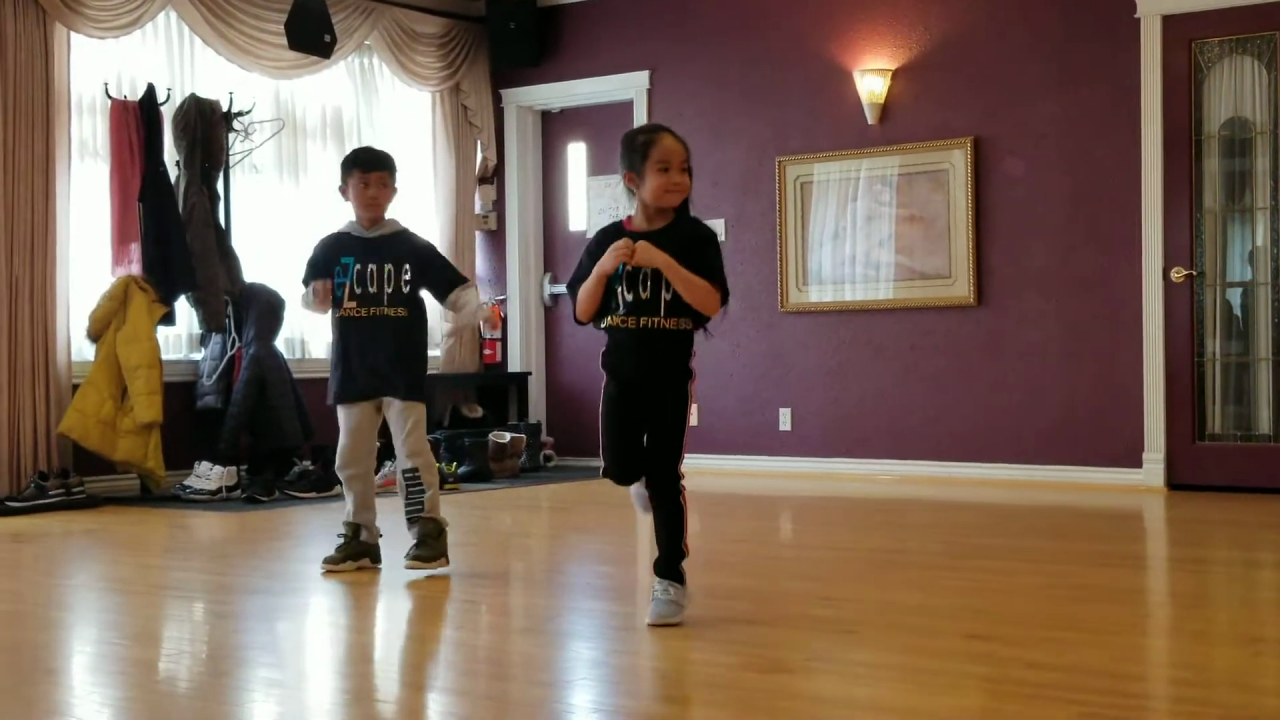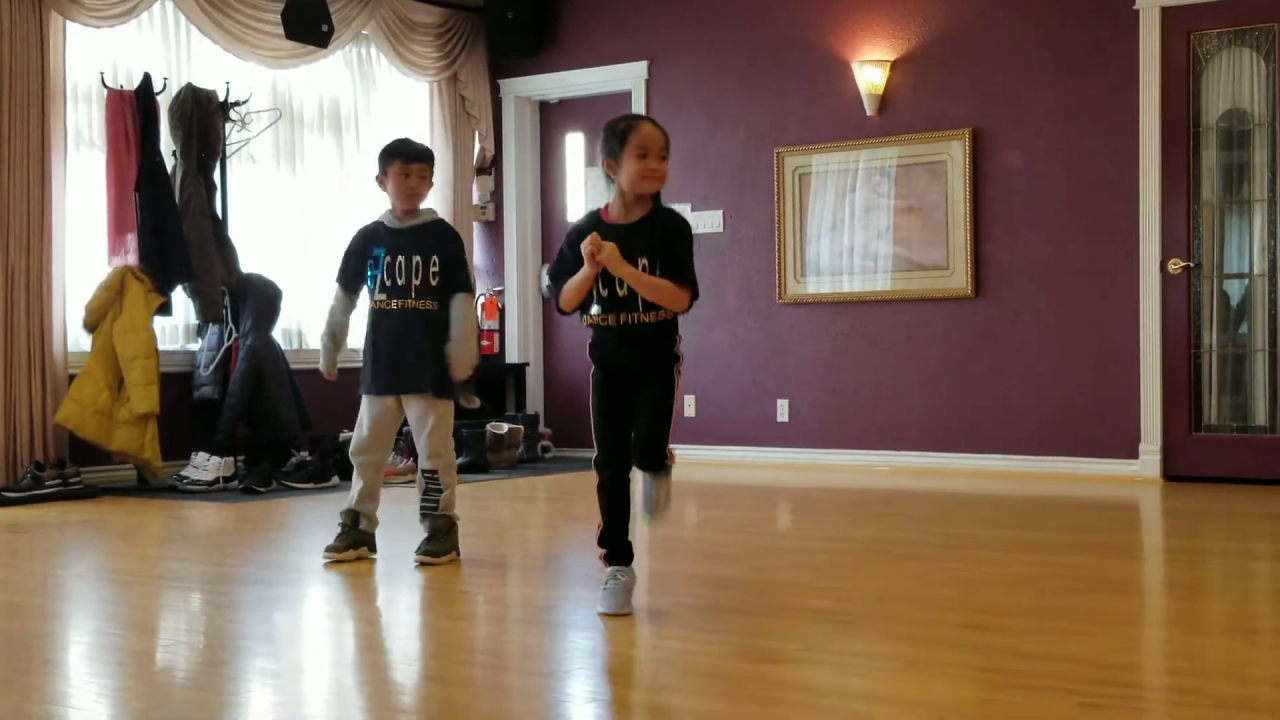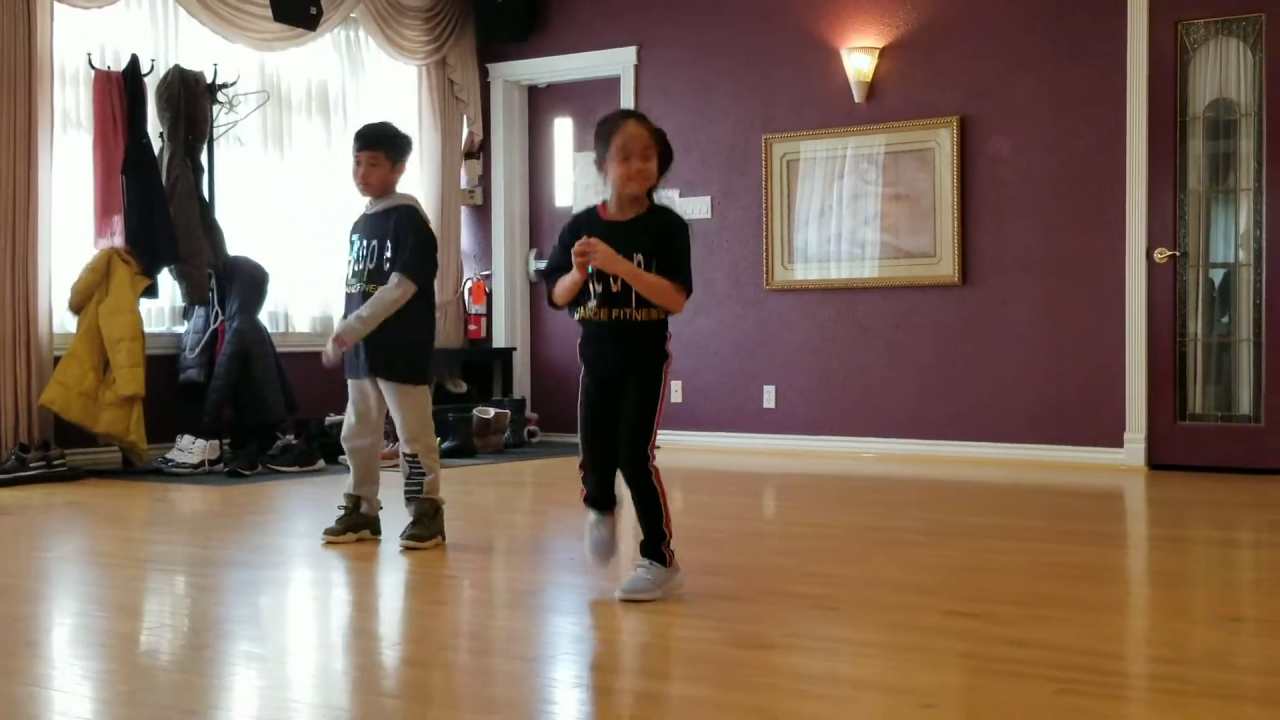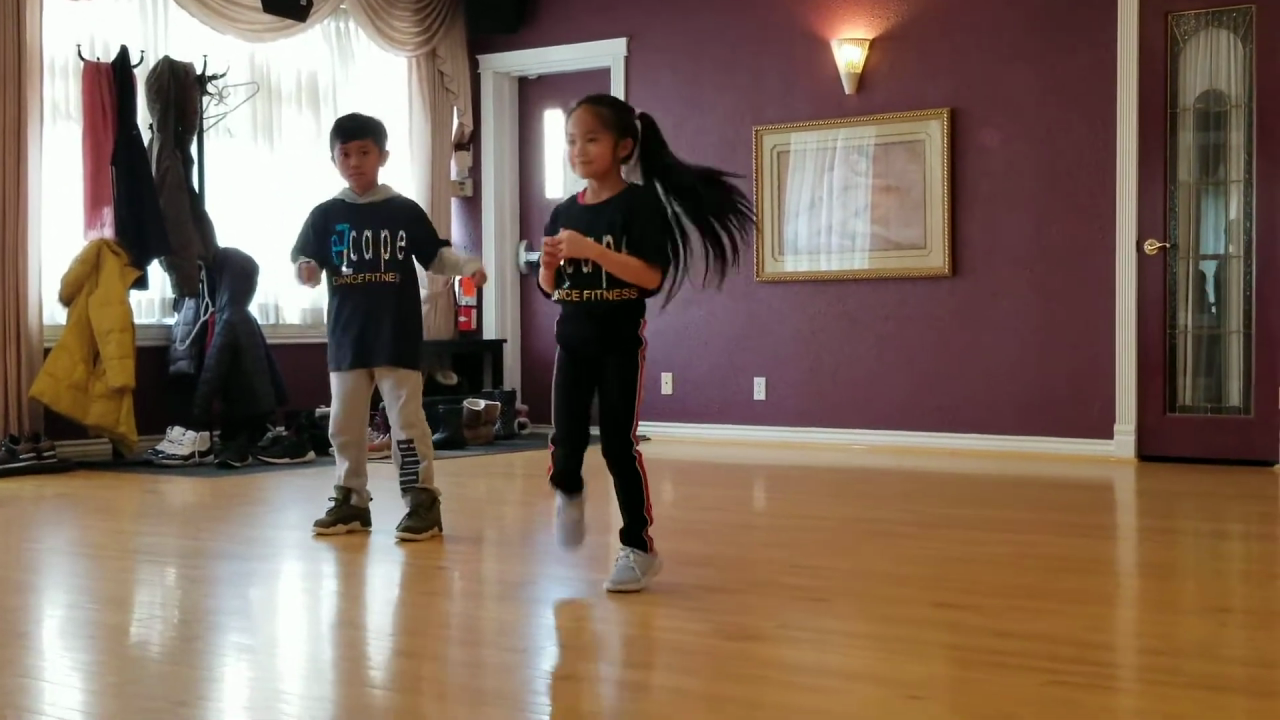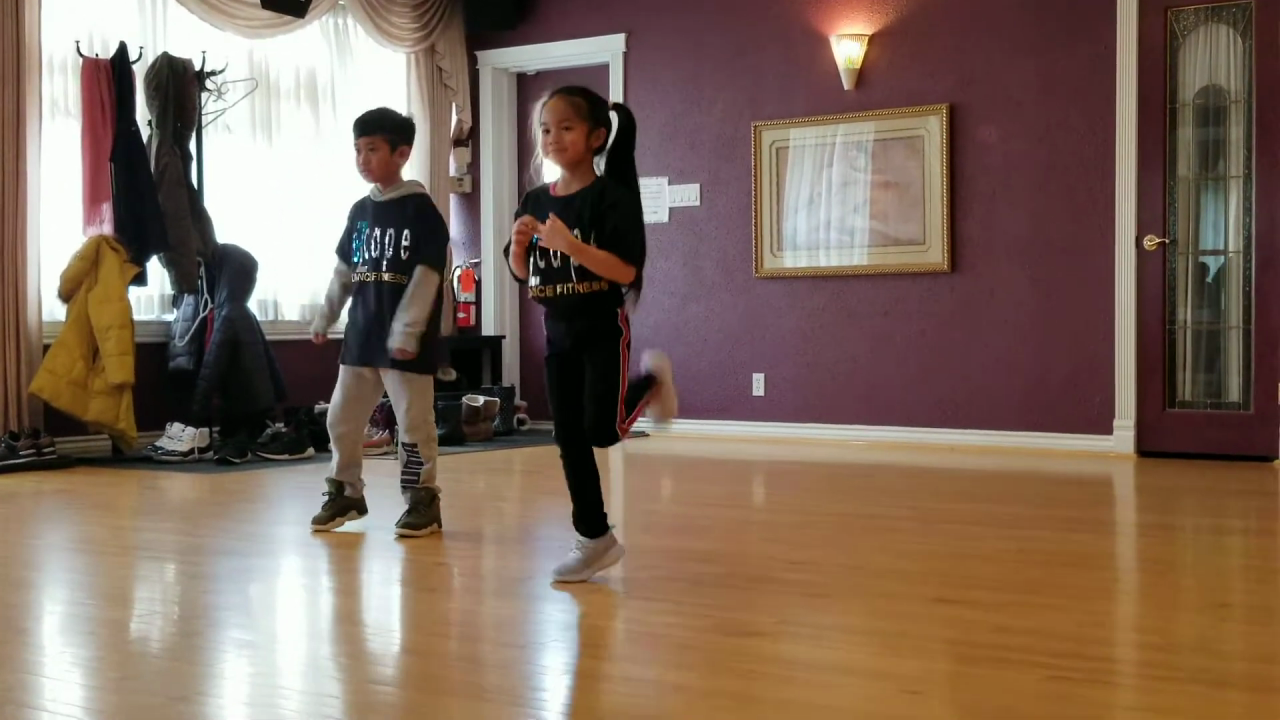
dt=0.4s
person 1, frame 1
left shoulder: (695, 236)
right shoulder: (607, 240)
left elbow: (712, 304)
right elbow: (582, 311)
left wrist: (664, 261)
right wrist: (603, 267)
left hip: (671, 372)
right hip: (621, 371)
left knee: (665, 473)
right knee: (618, 466)
left ankle: (671, 578)
right ankle: (643, 475)
person 1, frame 2
left shoulder: (671, 227)
right shoulder: (587, 230)
left elbow: (680, 299)
right elbow: (564, 302)
left wrist: (621, 266)
right wrist: (590, 268)
left hip: (657, 360)
right hip: (608, 361)
left knee: (648, 451)
right knee: (610, 464)
left ankle: (656, 469)
right ankle: (617, 565)
person 1, frame 3
left shoulder: (666, 226)
right shoulder: (581, 226)
left elbow: (676, 298)
right elbow: (557, 296)
left wrist: (620, 265)
right wrist: (578, 271)
left hip: (646, 358)
right hip: (597, 357)
left knee: (635, 457)
right knee: (595, 456)
left ankle: (660, 558)
right ankle: (601, 509)
person 1, frame 4
left shoulder: (640, 204)
right shoulder: (563, 212)
left elbow: (652, 276)
right elbow: (547, 287)
left wrist: (593, 251)
right wrist: (551, 261)
left hip: (621, 338)
right hip: (573, 337)
left knee: (618, 443)
right knee: (566, 441)
left ankle: (639, 547)
right ankle: (568, 492)
person 1, frame 5
left shoulder: (610, 196)
right shoulder: (534, 201)
left elbow: (627, 270)
right elbow: (520, 271)
left wrist: (571, 244)
right wrist: (519, 242)
left hip: (603, 328)
right hip: (558, 331)
left knee: (603, 427)
right knee: (569, 436)
left ankle: (652, 381)
right ankle: (595, 537)
person 2, frame 1
left shoulder: (412, 247)
right shoulder: (331, 247)
left elbow: (455, 288)
right elbow: (309, 296)
left wrist: (474, 308)
right wrist: (317, 296)
left hip: (403, 372)
right hip: (353, 370)
left knee: (412, 452)
right knee: (352, 459)
left ankle: (429, 535)
right ankle: (360, 537)
person 2, frame 2
left shoulder: (443, 237)
right shoulder: (368, 238)
left elbow: (461, 300)
right elbow: (345, 295)
left wrist: (463, 355)
right wrist: (330, 351)
left hip: (428, 366)
right hip: (381, 364)
left knee: (434, 448)
right knee: (366, 447)
left ankle: (441, 528)
right ankle: (359, 527)
person 2, frame 3
left shoulder: (409, 221)
right shoulder: (361, 223)
left elbow: (401, 286)
left wrist: (354, 326)
right wrist: (343, 339)
left hip: (402, 349)
right hip: (363, 351)
left knee: (414, 432)
right knee: (358, 434)
left ankle: (427, 512)
right ankle: (362, 510)
person 2, frame 4
left shoulder: (406, 212)
right shoulder: (326, 215)
left elbow: (437, 255)
right elbow: (307, 263)
left wrist: (468, 265)
right wrist: (306, 270)
left hip: (398, 338)
right hip: (347, 338)
left knee: (407, 421)
right knee: (344, 425)
left ankle: (423, 503)
right ankle: (352, 501)
person 2, frame 5
left shoulder: (421, 210)
right shoulder: (361, 210)
left elbow: (427, 276)
left wrist: (408, 331)
right wrist: (326, 317)
left hip: (401, 340)
right hip: (361, 337)
left knee: (413, 421)
right knee: (342, 417)
left ankle: (423, 501)
right ankle: (347, 492)
